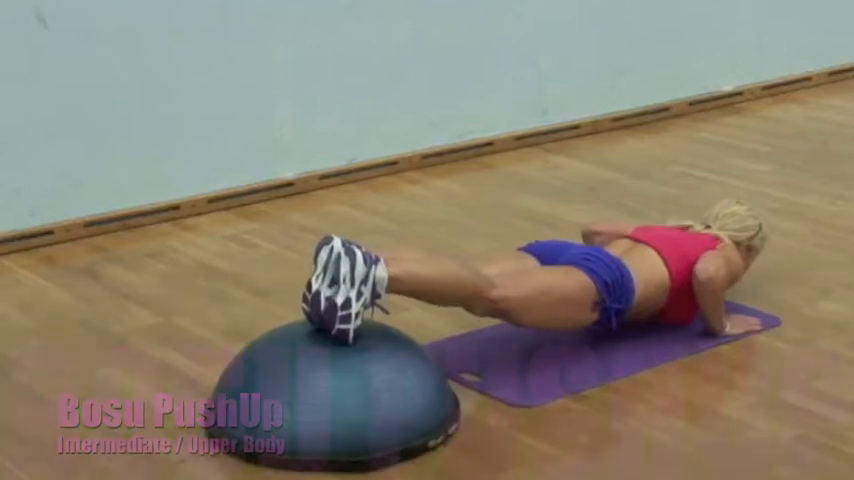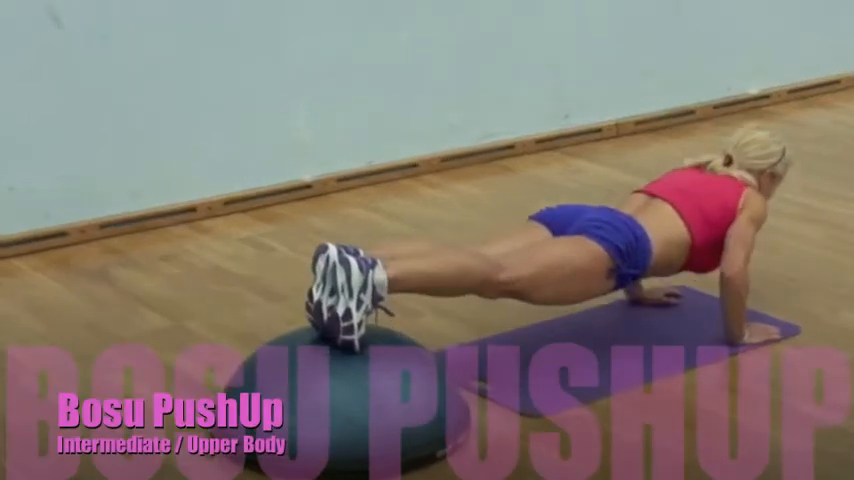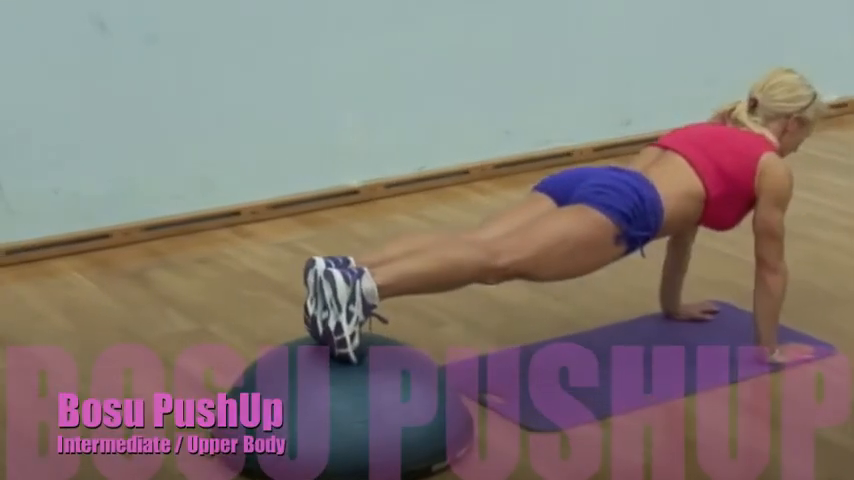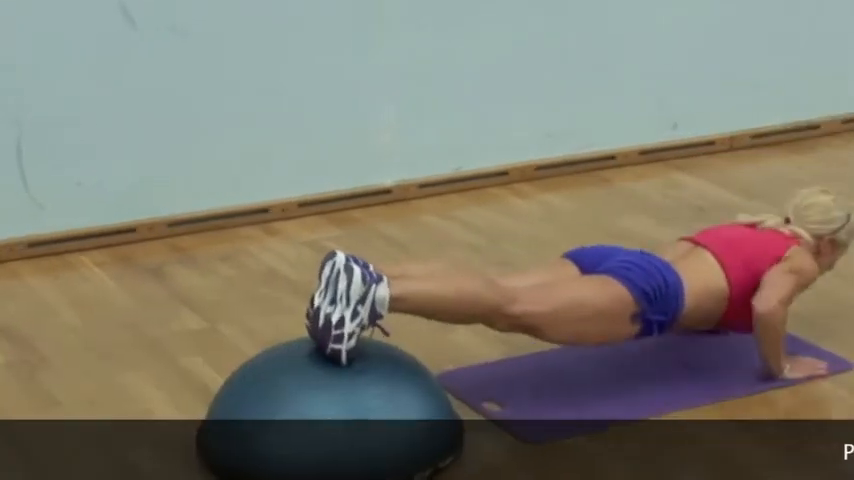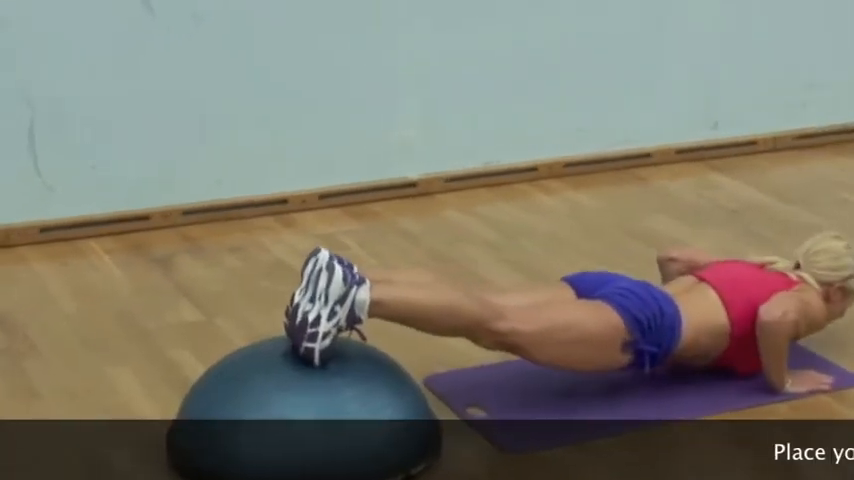
dt=0.7s
person 1, frame 1
left shoulder: (665, 232)
right shoulder: (727, 258)
left elbow: (593, 229)
right elbow: (706, 274)
right wrist: (720, 324)
left hip: (561, 253)
right hip: (605, 284)
left knee: (476, 282)
right knee: (494, 295)
left ankle: (355, 261)
right ankle: (374, 275)
person 1, frame 2
left shoulder: (686, 174)
right shoulder: (751, 203)
right elbow: (733, 272)
left wrist: (636, 291)
right wrist: (738, 333)
left hip: (574, 218)
right hip: (613, 244)
left knee: (479, 262)
right knee: (502, 278)
left ankle: (354, 263)
right ankle: (375, 279)
person 1, frame 3
left shoulder: (709, 132)
right shoulder: (772, 169)
left elbow: (682, 216)
right elbow: (770, 267)
left wrist: (672, 306)
right wrist: (770, 349)
left hip: (583, 181)
right hip: (622, 206)
left knee: (470, 243)
right knee: (500, 261)
left ankle: (346, 271)
right ankle: (366, 287)
person 1, frame 4
left shoulder: (746, 230)
right shoulder: (802, 261)
right elbow: (766, 309)
left wrist: (686, 315)
right wrist: (779, 368)
left hip: (610, 260)
right hip: (643, 291)
left knee: (495, 291)
right knee: (516, 311)
left ankle: (362, 275)
right ankle: (376, 294)
person 1, frame 5
left shoulder: (757, 269)
left elbow: (671, 256)
right elbow: (771, 319)
right wrist: (782, 381)
left hip: (612, 287)
right hip: (641, 322)
left knee: (484, 307)
right knee: (502, 328)
left ankle: (344, 276)
right ankle: (357, 297)
